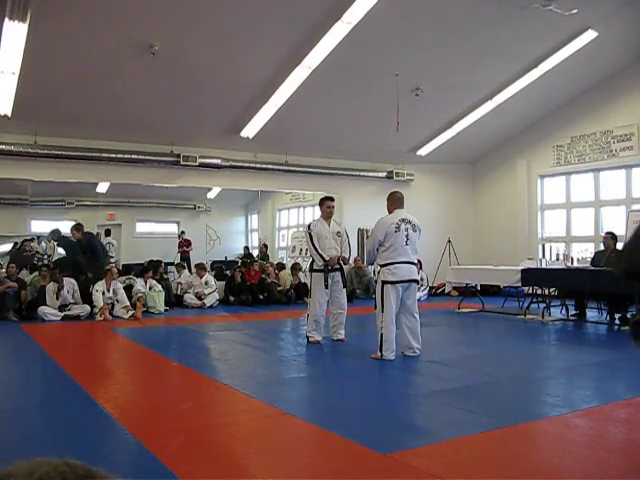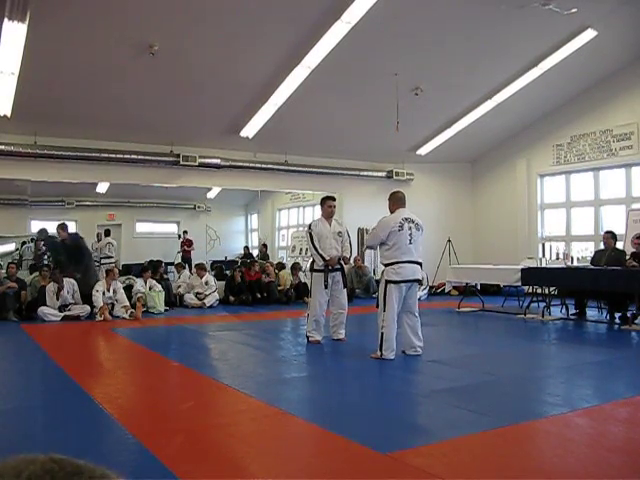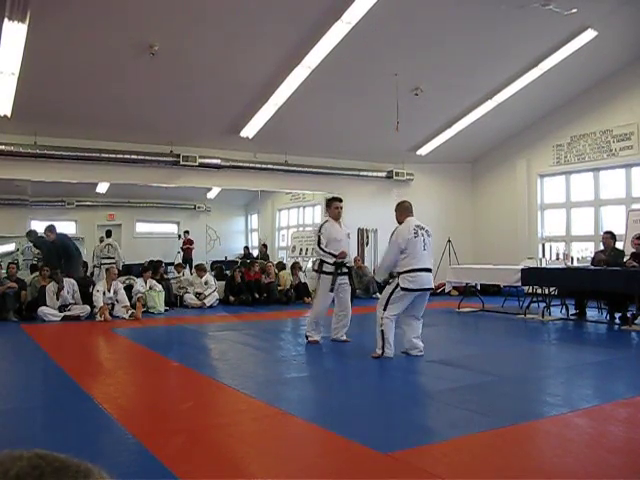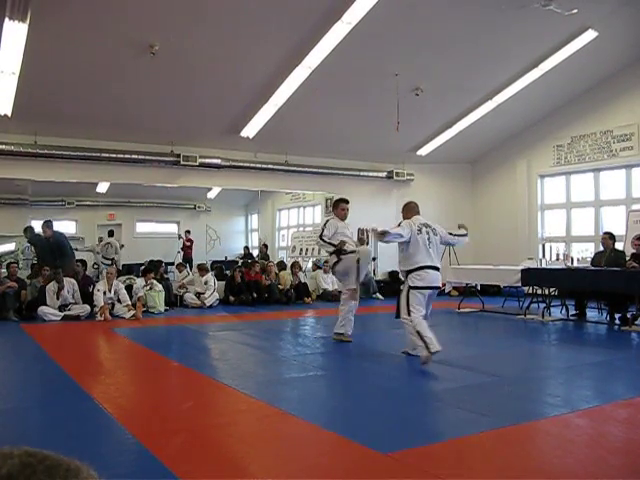
dt=0.3s
person 1, frame 1
left shoulder: (385, 222)
right shoulder: (415, 223)
left elbow: (371, 247)
left wrist: (370, 261)
left hip: (391, 272)
right hip: (411, 271)
left knee: (387, 314)
right knee: (410, 313)
left ankle: (386, 352)
right ankle: (413, 348)
person 1, frame 2
left shoulder: (388, 221)
right shoulder: (418, 222)
left elbow: (370, 242)
left hip: (396, 272)
right hip: (415, 270)
left knee: (388, 313)
right knee: (410, 312)
left ankle: (386, 351)
right ankle: (414, 348)
person 1, frame 3
left shoulder: (402, 230)
right shoulder: (426, 230)
left elbow: (390, 257)
left wrist: (379, 274)
left hip: (409, 279)
right hip: (426, 279)
left knee: (385, 310)
right knee: (412, 315)
left ankle: (385, 350)
right ankle: (415, 348)
person 1, frame 4
left shoulder: (407, 225)
right shoulder: (435, 228)
left elbow: (397, 234)
right elbow: (453, 239)
left wrist: (384, 235)
right wrist: (464, 232)
left hip: (418, 277)
right hip: (434, 277)
left knee: (411, 316)
right knee: (421, 314)
left ankle: (430, 347)
right ankle: (415, 348)
person 2, frame 1
left shoulder: (339, 227)
right shoulder: (313, 226)
left elbow: (346, 244)
right elbow: (313, 247)
left wrist: (345, 257)
right wrist: (327, 260)
left hip: (337, 270)
right hip: (320, 269)
left knee: (340, 304)
right knee: (317, 304)
left ankle: (338, 333)
right ankle: (314, 335)
person 2, frame 2
left shoulder: (340, 226)
right shoulder: (314, 226)
left elbow: (347, 243)
right elbow: (314, 247)
left wrist: (346, 256)
right wrist: (327, 260)
left hip: (338, 269)
right hip: (321, 269)
left knee: (340, 304)
right knee: (318, 304)
left ankle: (338, 333)
right ankle: (314, 334)
person 2, frame 3
left shoulder: (343, 227)
right shoulder: (326, 227)
right elbow: (319, 248)
left wrist: (347, 258)
right wrist: (336, 255)
left hip: (342, 270)
right hip: (327, 269)
left knee: (345, 306)
right knee: (321, 304)
left ankle: (338, 334)
right ankle: (312, 334)
person 2, frame 4
left shoulder: (344, 226)
right shoulder: (331, 223)
right elbow: (320, 240)
left wrist: (359, 245)
right wrist: (336, 246)
left hip: (349, 265)
right hip: (341, 260)
left knee: (349, 302)
right knee: (365, 253)
left ankle: (341, 332)
right ankle: (354, 286)
